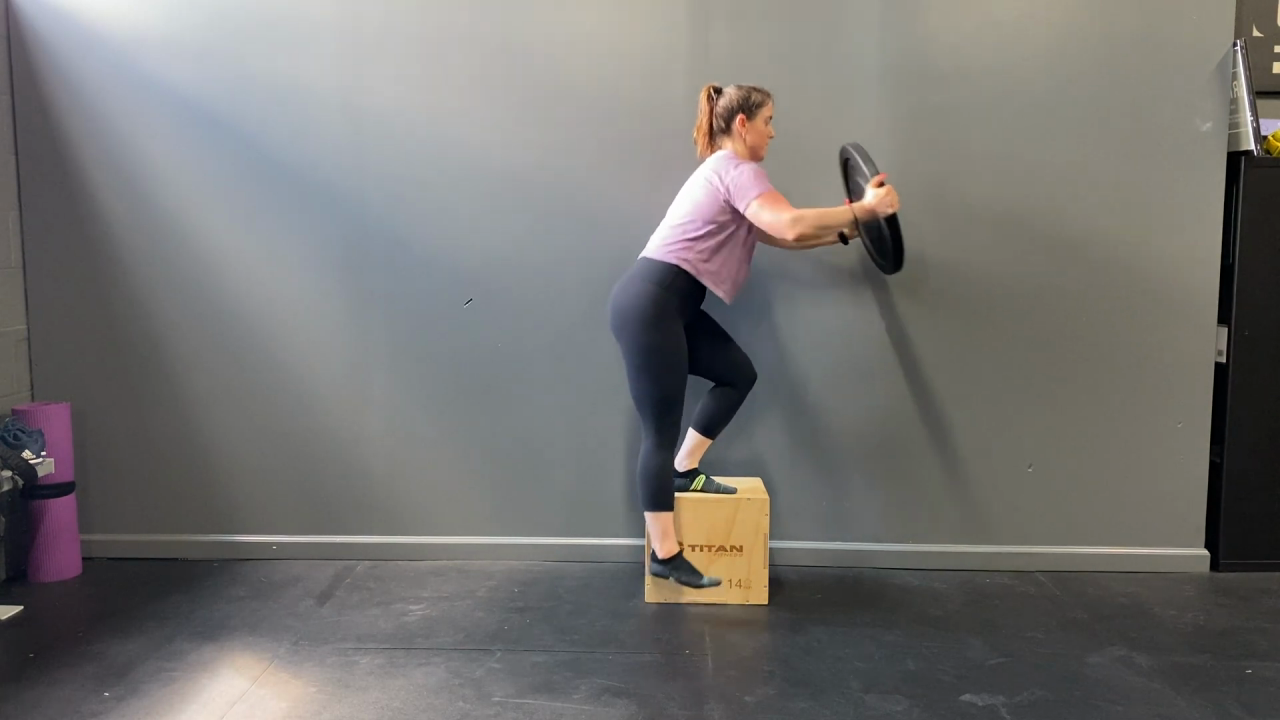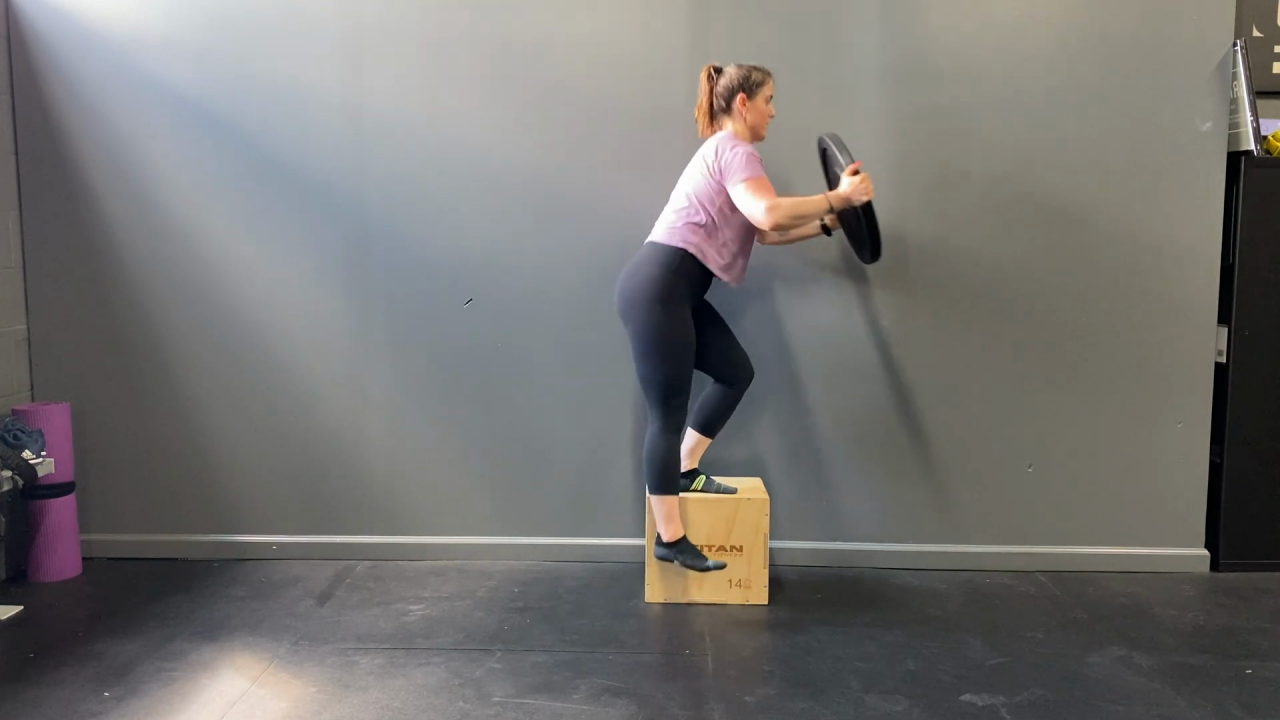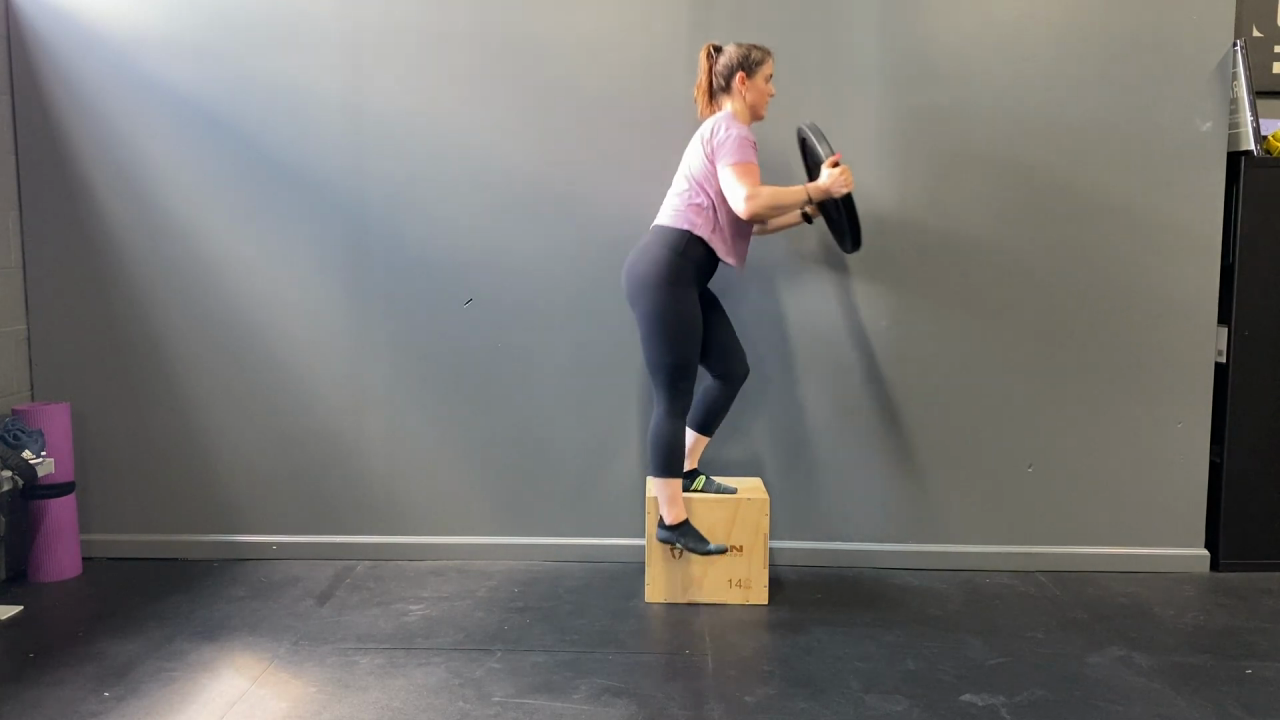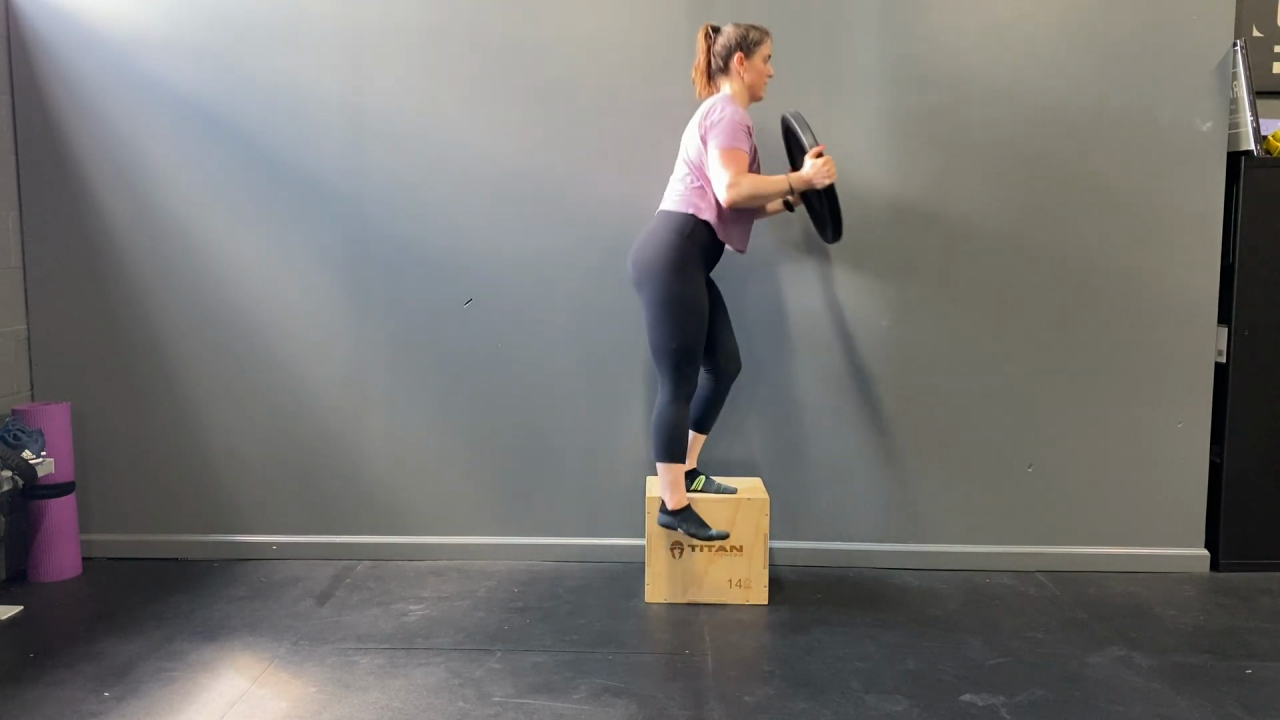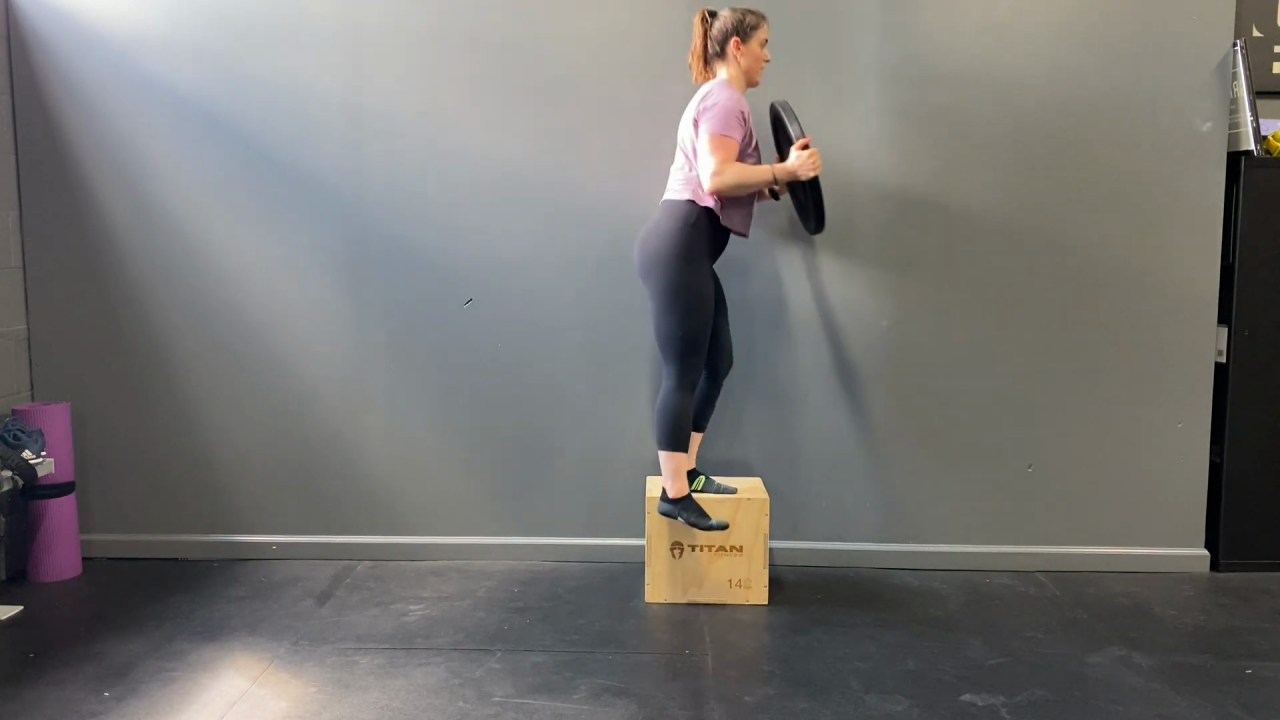
dt=0.1s
person 1, frame 1
left shoulder: (723, 172)
right shoulder: (736, 172)
left elbow: (778, 235)
right elbow: (792, 226)
left wrist: (844, 228)
right wrist: (864, 209)
left hip: (667, 304)
right hip: (649, 305)
left knee: (738, 374)
right knee: (662, 431)
left ankle: (683, 469)
right ankle: (665, 553)
person 1, frame 2
left shoulder: (724, 151)
right shoulder: (735, 152)
left elbow: (766, 230)
right elbow: (769, 218)
left wrist: (827, 223)
right wrist: (835, 200)
left hip: (673, 288)
right hip: (658, 289)
left knee: (736, 373)
right knee: (669, 414)
left ankle: (684, 471)
right ankle: (670, 537)
person 1, frame 3
left shoulder: (722, 131)
right shoulder: (730, 133)
left elbow: (756, 220)
right elbow: (751, 204)
left wrist: (808, 210)
right wrist: (818, 189)
left hip: (677, 274)
right hip: (664, 273)
left knee: (732, 368)
right knee: (675, 399)
left ankle: (686, 471)
right ankle: (672, 520)
person 1, frame 4
left shoulder: (722, 114)
right shoulder: (728, 114)
left elbow: (741, 201)
right elbow: (731, 191)
left wrist: (792, 196)
right wrist: (799, 179)
left hip: (683, 259)
right hip: (672, 259)
left knee: (724, 367)
right knee: (679, 385)
left ankle: (688, 474)
right ankle: (673, 505)
person 1, frame 5
left shoulder: (721, 101)
right shoulder: (723, 100)
left elbow: (733, 188)
right elbow: (717, 179)
left wrist: (781, 181)
right wrist: (784, 169)
left hip: (687, 250)
right hip: (677, 247)
left knee: (715, 364)
right knee: (684, 374)
left ankle: (687, 473)
right ankle: (674, 493)
